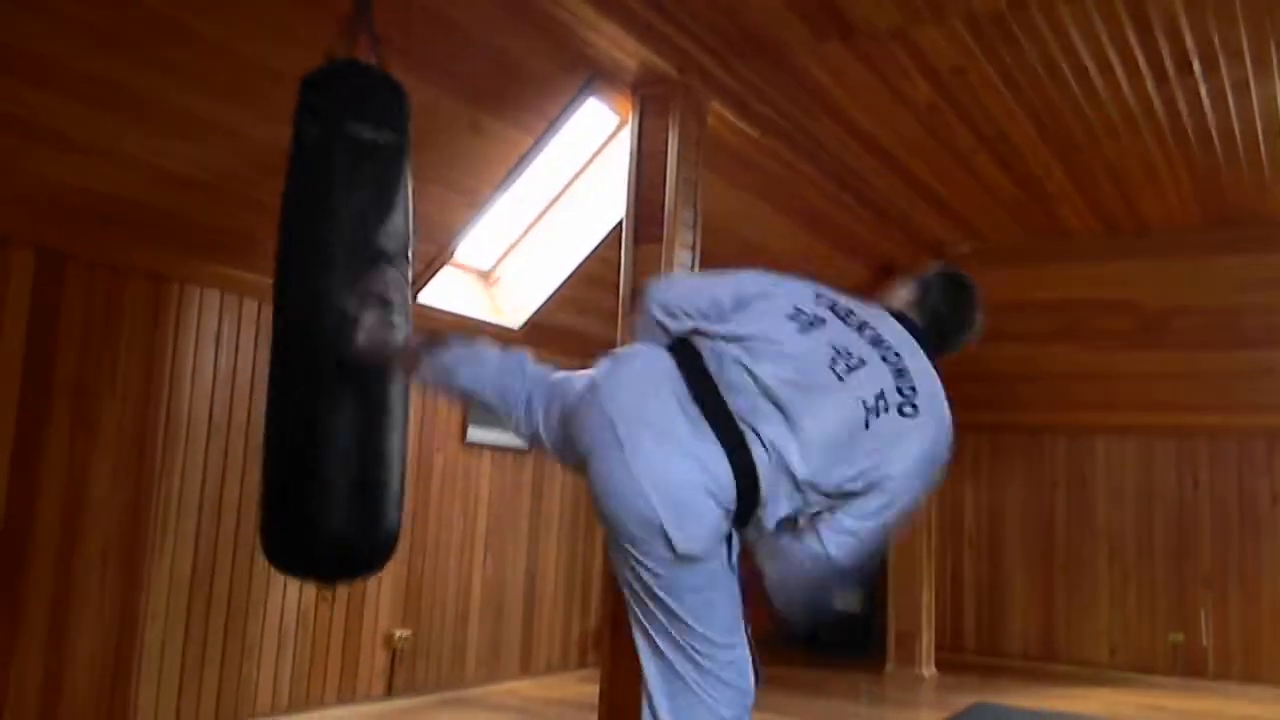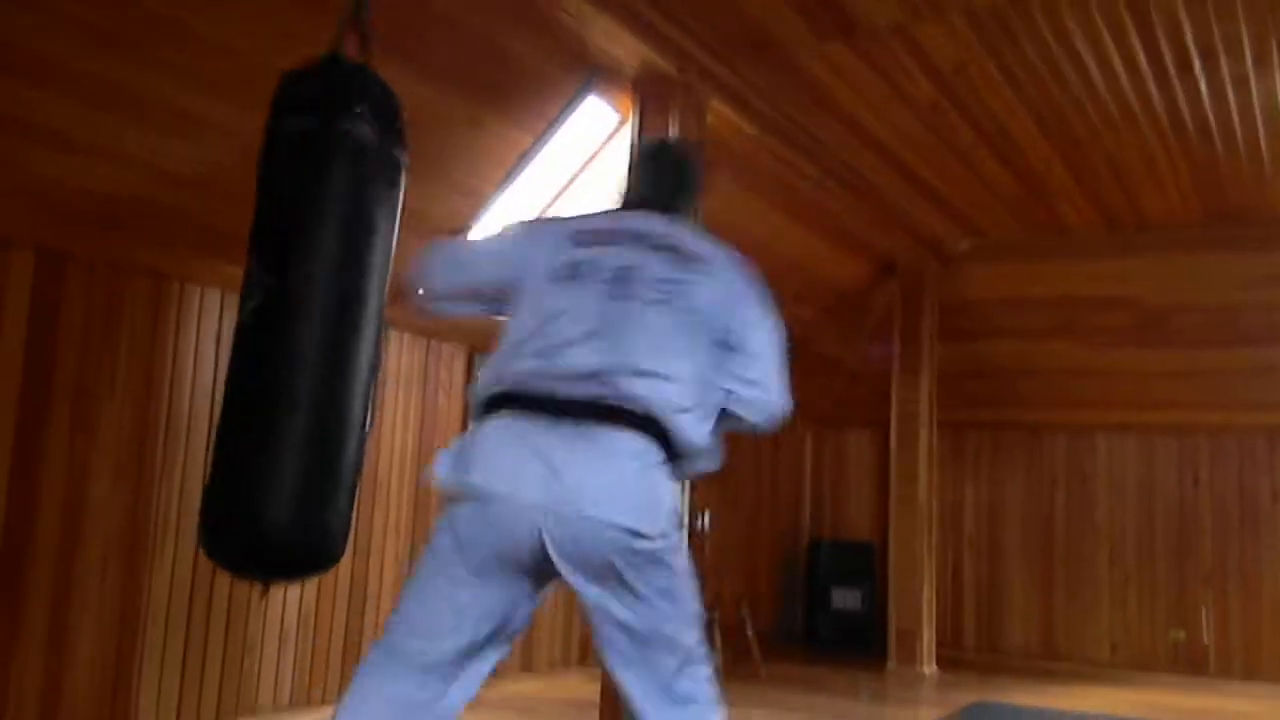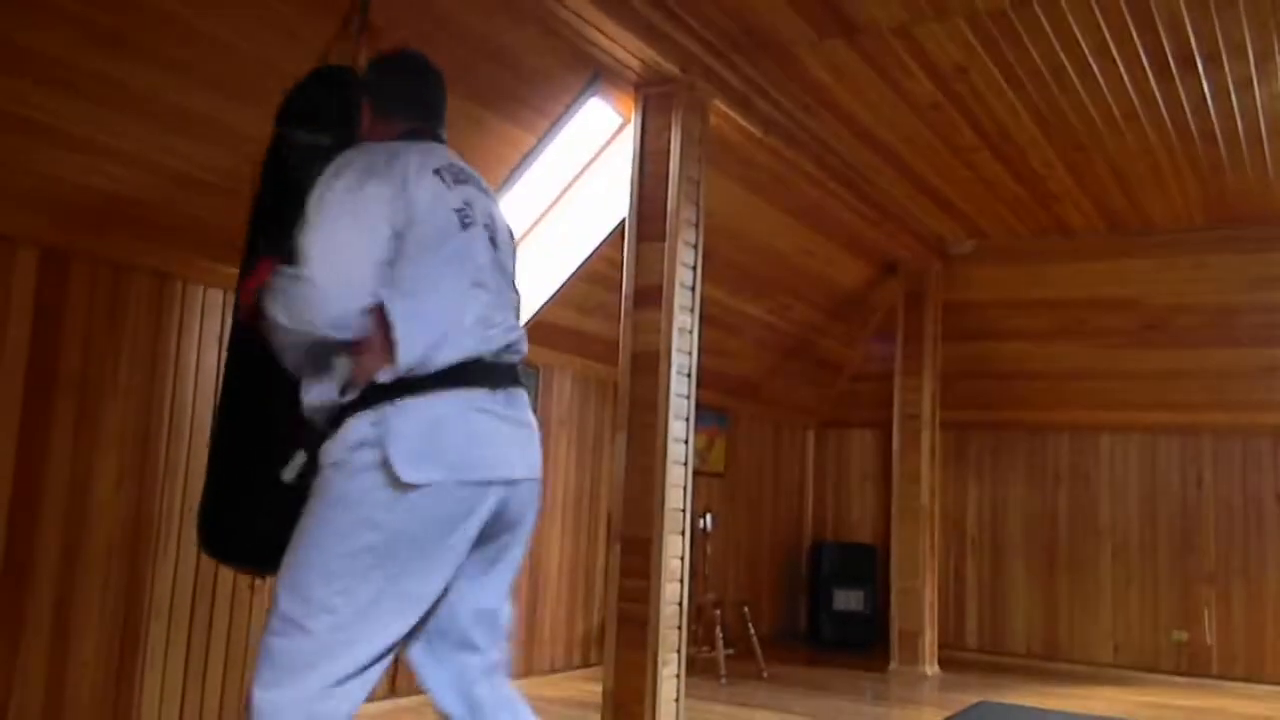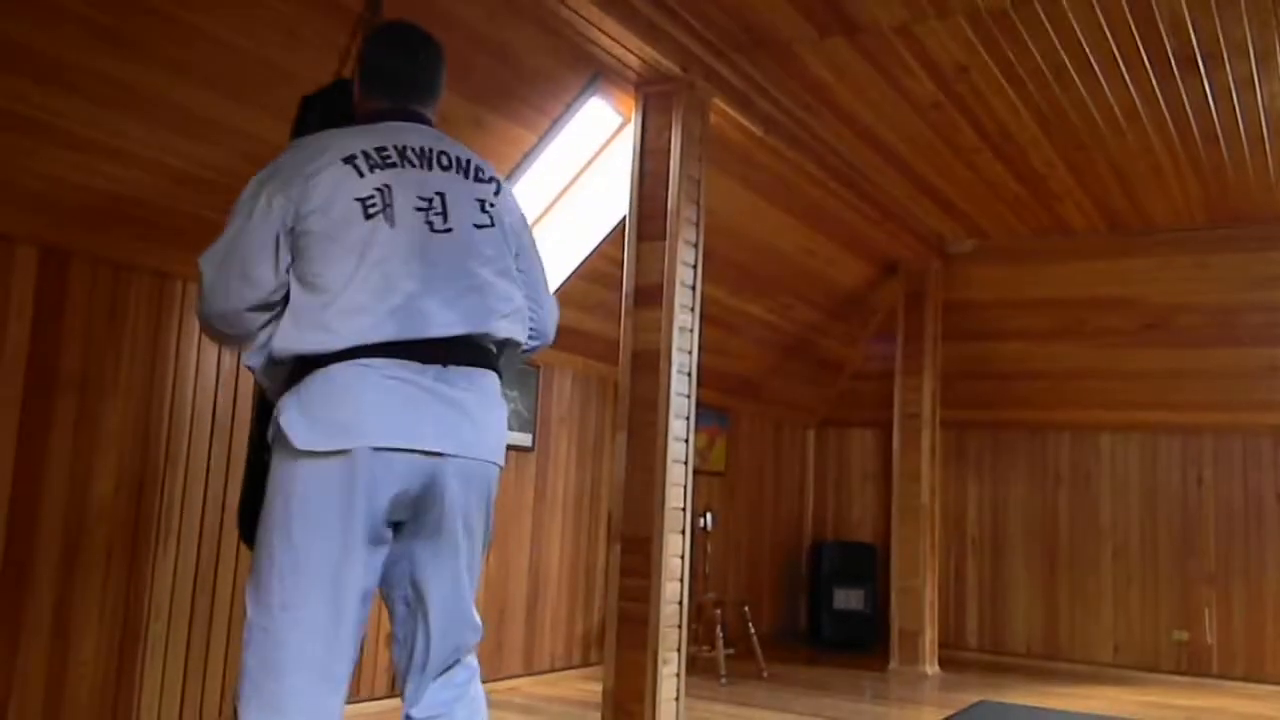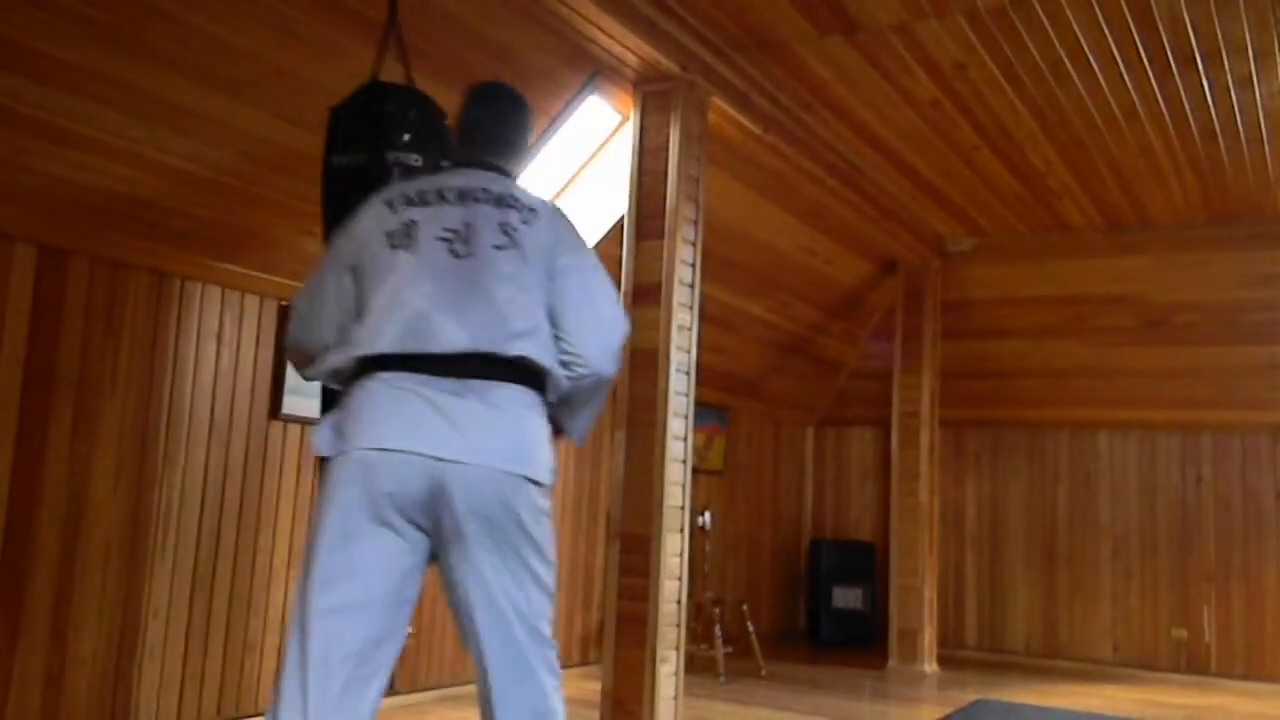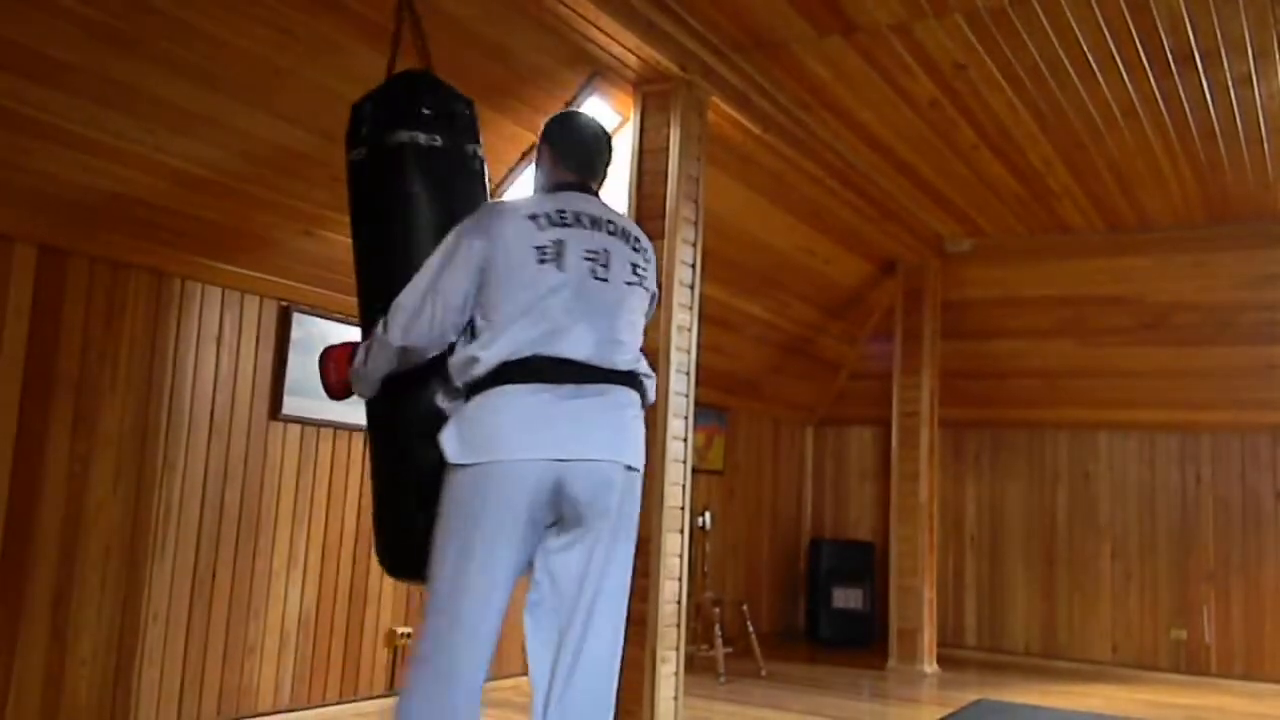
dt=0.4s
person 1, frame 1
left shoulder: (804, 296)
right shoulder: (926, 421)
left elbow: (667, 300)
right elbow: (832, 545)
right wrist: (787, 591)
left hip: (630, 394)
right hip: (682, 489)
left knee: (541, 396)
left ankle: (421, 354)
person 1, frame 2
left shoulder: (551, 237)
right shoulder: (723, 272)
left elbow: (434, 277)
right elbow: (763, 403)
left hip: (506, 465)
right hip: (626, 486)
person 1, frame 3
left shoulder: (375, 170)
right shoulder: (476, 196)
left elbow: (321, 302)
left wrist: (293, 335)
left hip: (418, 439)
right hip: (506, 442)
right knee: (469, 665)
person 1, frame 4
left shoulder: (308, 164)
right shoulder: (489, 186)
left elbow: (226, 305)
right elbow: (539, 322)
left wrist: (295, 344)
left hip: (348, 413)
right hip: (464, 423)
right knee: (443, 659)
person 1, frame 5
left shoulder: (380, 212)
right shoulder: (544, 221)
left elbow: (309, 341)
right elbow: (598, 351)
right wrist: (566, 419)
left hip: (388, 427)
right hip: (501, 435)
left knee: (328, 661)
right knee: (522, 655)
person 1, frame 6
left shoulder: (499, 224)
right shoulder: (636, 244)
left elbow: (414, 327)
left wrist: (359, 368)
left hip: (511, 429)
right hip: (610, 436)
left knee: (454, 640)
right knee: (584, 646)
